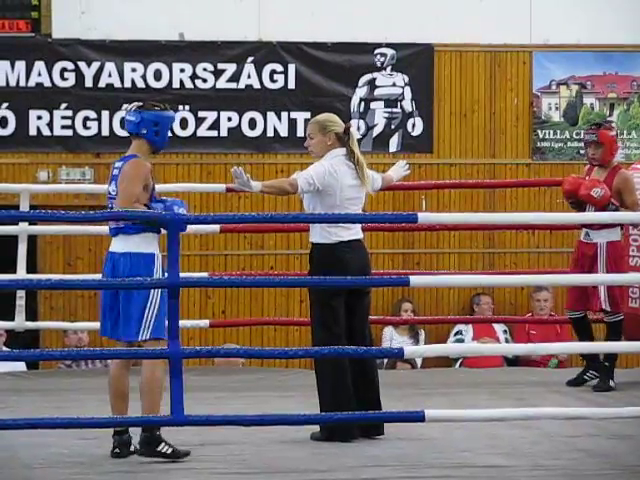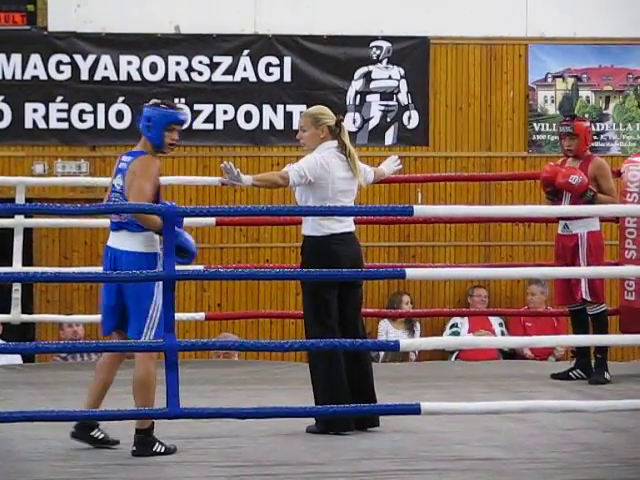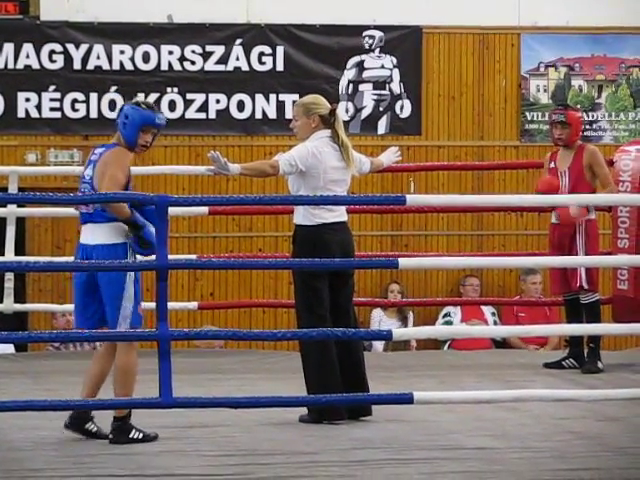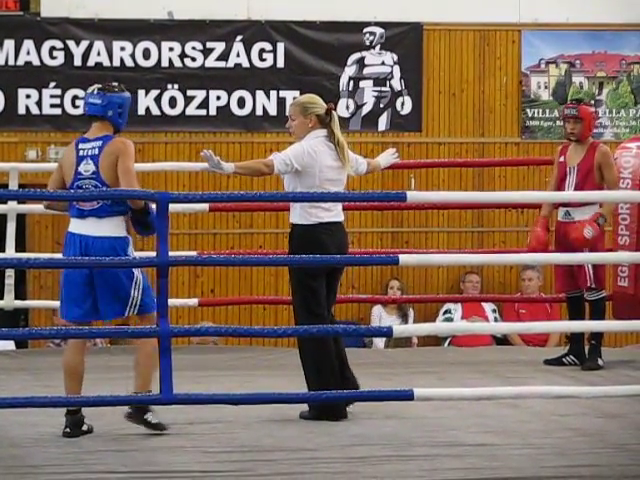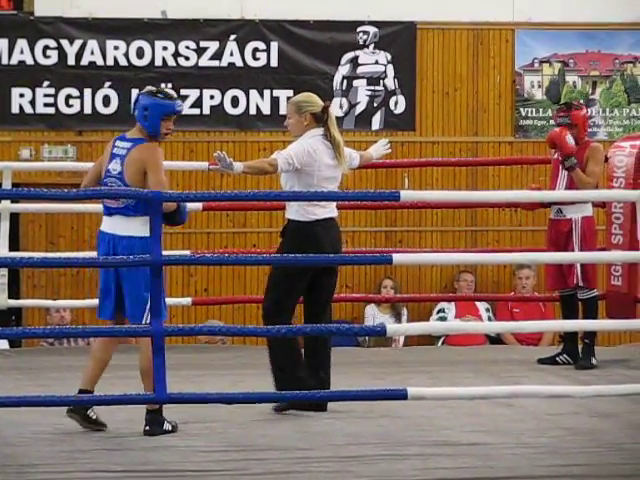
dt=1s
person 1, frame 1
left shoulder: (121, 164)
right shoulder: (140, 165)
right elbow: (125, 209)
left wrist: (157, 209)
right wrist: (164, 215)
left hip: (117, 257)
right hip: (141, 259)
left knee: (122, 351)
right knee: (153, 348)
left ankle: (120, 437)
right ankle: (150, 436)
person 1, frame 2
left shoulder: (124, 160)
right shoulder: (149, 163)
right elbow: (139, 209)
right wrist: (172, 233)
left hip: (115, 253)
right hip: (141, 258)
left knee: (118, 345)
right knee: (147, 349)
left ankle: (86, 423)
right ankle: (144, 437)
person 1, frame 3
left shoulder: (98, 154)
right shoulder: (121, 155)
left elbow: (82, 201)
right elbow: (111, 197)
right wrist: (138, 224)
left hip: (87, 248)
right hip: (112, 250)
left knee: (110, 338)
right knee: (127, 337)
left ankle: (81, 413)
right ankle: (121, 424)
person 1, frame 4
left shoulder: (70, 151)
right shoulder: (121, 146)
left elbow: (50, 201)
right elbow: (131, 192)
right wrist: (145, 213)
left hip: (76, 241)
right hip: (111, 243)
left knee: (76, 331)
right knee: (148, 319)
left ankle: (73, 417)
right ankle: (140, 403)
person 1, frame 5
left shoulder: (113, 146)
right shoulder: (150, 152)
left elbow: (87, 187)
right elbow: (164, 204)
right wrist: (176, 208)
left hip: (109, 238)
right hip: (138, 243)
left knee: (113, 325)
right knee: (149, 329)
left ankle: (83, 399)
right ankle: (154, 416)
person 2, frame 1
left shoulder: (325, 169)
right shoulder: (357, 168)
left elbow: (291, 185)
right elbow: (382, 181)
left wrist: (255, 186)
right wrist: (395, 173)
left hip: (329, 258)
right hip: (357, 255)
left knee: (330, 340)
right knee: (359, 336)
left ankle: (339, 425)
right ankle: (368, 420)
person 2, frame 2
left shoulder: (317, 161)
right shoulder: (349, 161)
left elbow: (283, 178)
right elbow: (374, 174)
left wrist: (245, 180)
right wrist: (388, 168)
left hip: (322, 249)
right hip: (350, 248)
left knee: (323, 332)
right knee: (352, 327)
left ankle: (334, 417)
right ankle: (362, 412)
person 2, frame 3
left shoulder: (308, 150)
right shoulder: (343, 150)
left elbow: (272, 167)
right elbow: (370, 164)
left wrist: (233, 169)
right wrist: (387, 160)
left hip: (313, 239)
right hip: (341, 237)
left knee: (315, 321)
right knee: (343, 317)
left ankle: (326, 407)
right ankle: (355, 401)
person 2, frame 4
left shoulder: (304, 150)
right shoulder: (339, 150)
left elbow: (266, 166)
right elbow: (368, 165)
left wrist: (227, 167)
right wrist: (385, 160)
left hip: (309, 238)
right hip: (336, 236)
left knee: (311, 319)
right knee: (323, 314)
left ankle: (327, 404)
right ankle: (343, 386)
person 2, frame 5
left shoulder: (304, 147)
right shoulder: (335, 148)
left elbow: (271, 165)
right elbow: (360, 158)
left wrist: (237, 167)
right wrist: (376, 151)
left hip: (304, 234)
right hip: (330, 234)
left knee: (276, 309)
right knee: (319, 314)
left ankle: (296, 386)
right ankle: (315, 393)
person 3, frame 1
right shoulder: (587, 172)
left wrist: (609, 205)
right wrist: (574, 201)
left hip: (608, 244)
right hip: (585, 243)
left knee: (611, 307)
right knee: (574, 307)
left ankle: (608, 371)
right ankle: (592, 363)
person 3, frame 2
left shoulder: (597, 164)
right shoulder: (561, 165)
left elbow: (614, 202)
left wrist: (586, 192)
right wrist: (550, 192)
left hip: (587, 234)
right hip: (564, 234)
left knee: (593, 297)
right knee: (572, 301)
left ankle: (601, 364)
right ankle: (582, 363)
person 3, frame 3
left shoulder: (589, 153)
right shoulder: (551, 157)
left elbow: (611, 189)
left wrist: (584, 206)
right wrist: (544, 191)
left hip: (582, 226)
right hip: (558, 225)
left knee: (586, 287)
right knee: (567, 290)
left ankle: (594, 353)
right ankle: (575, 352)
person 3, frame 4
left shoulder: (601, 152)
right shoulder: (561, 152)
left elbow: (614, 192)
left wrist: (598, 221)
right wrist: (541, 222)
left hip: (587, 223)
right hip: (564, 223)
left knee: (593, 286)
right knee: (570, 288)
left ankle: (595, 350)
right ankle: (575, 349)
person 3, frame 5
left shoulder: (593, 149)
right shoulder: (558, 149)
left elbow: (589, 186)
left wrist: (570, 157)
left hip: (579, 220)
right hip: (557, 220)
left knee: (584, 283)
right knee: (563, 285)
left ankle: (589, 348)
right ankle: (569, 348)
